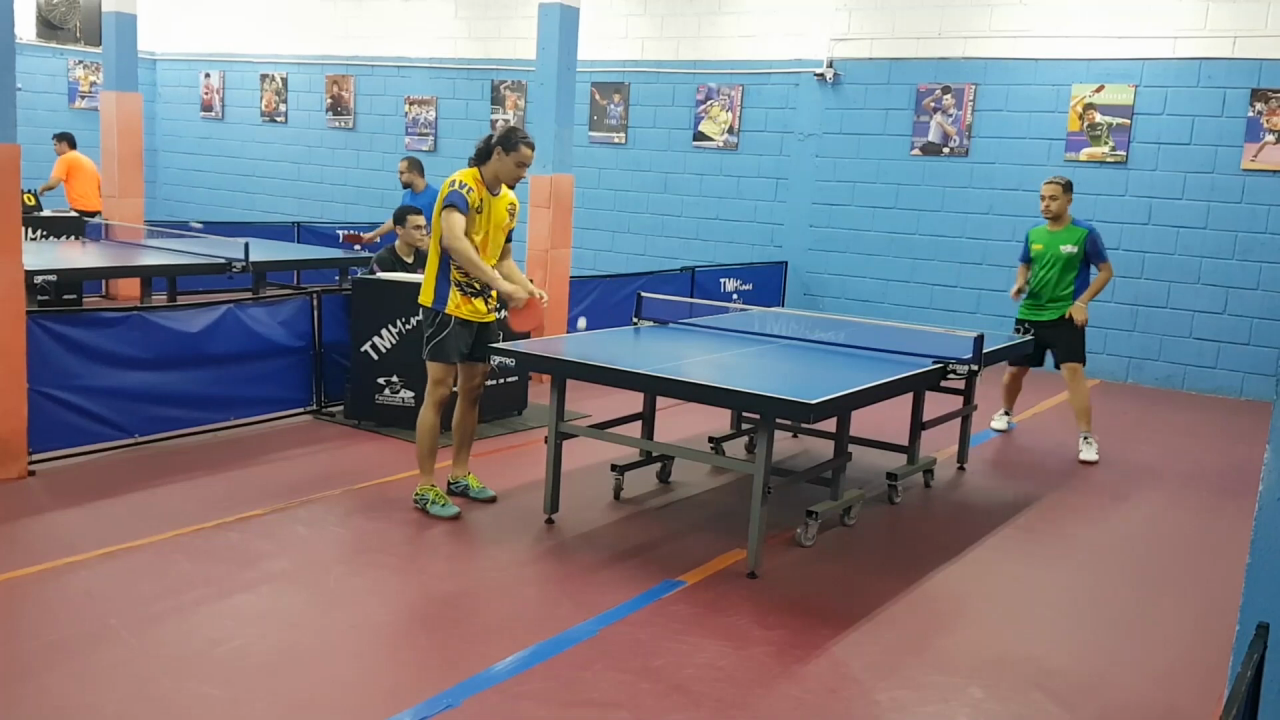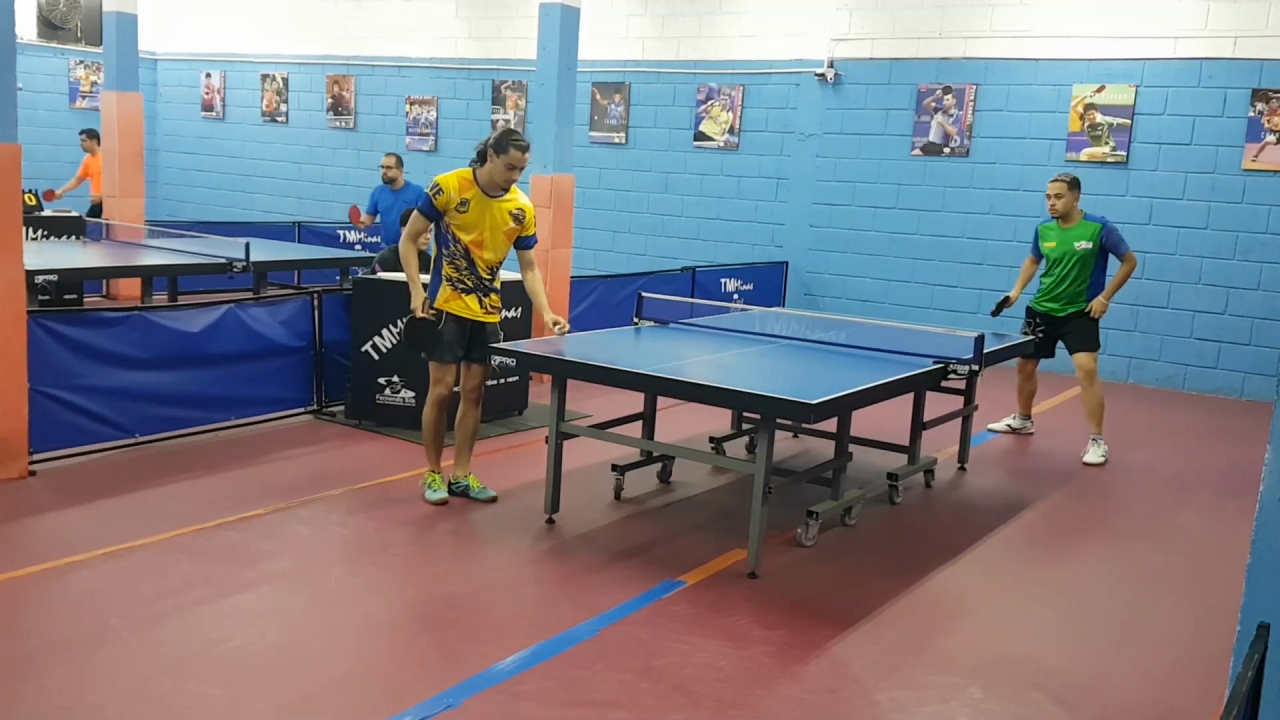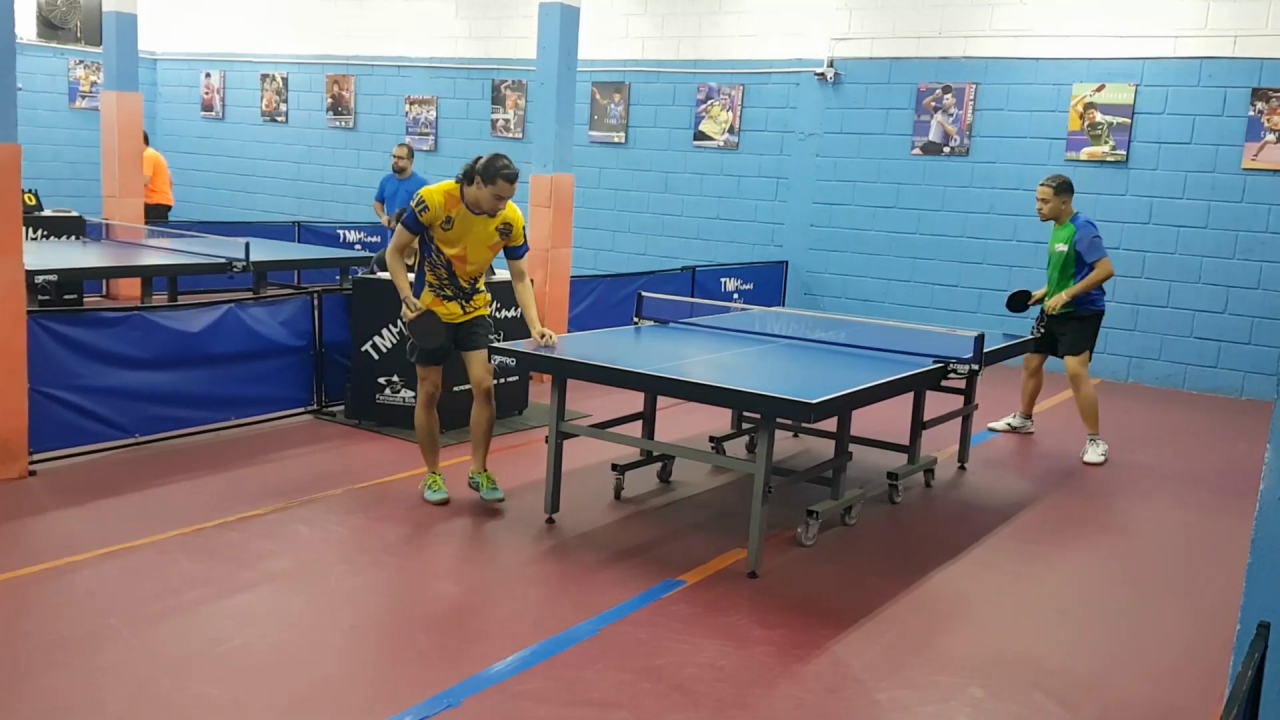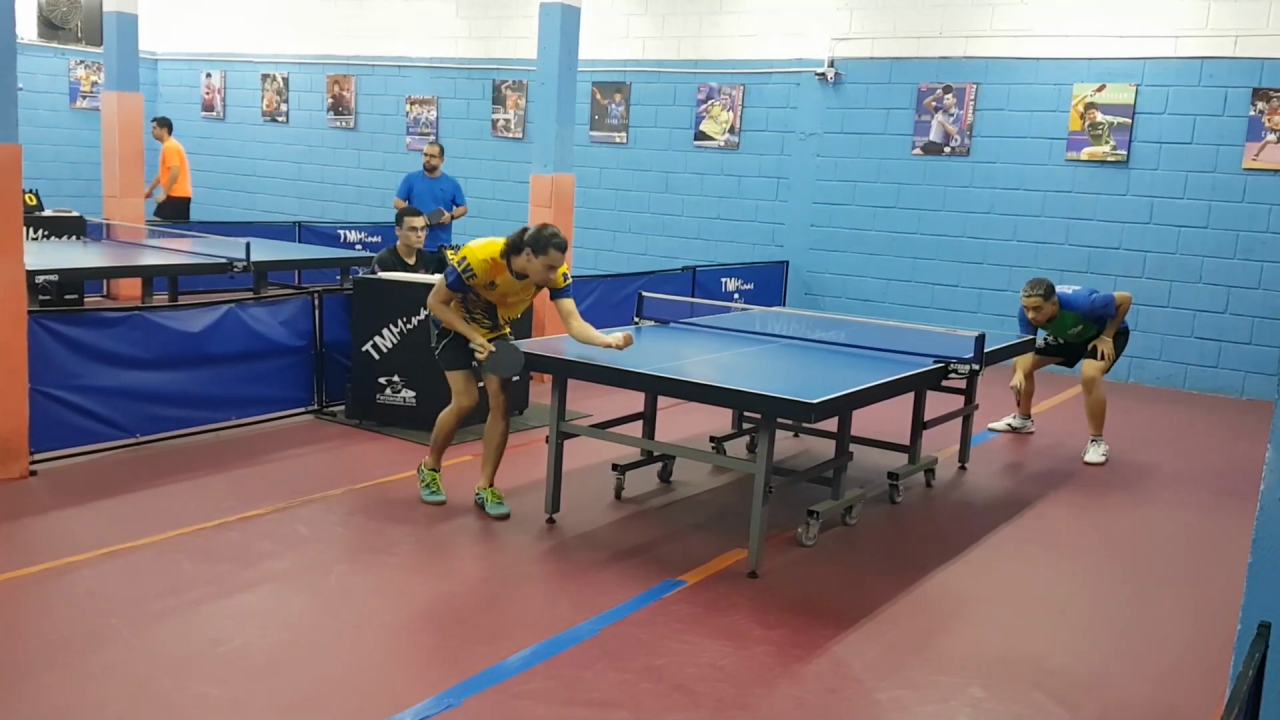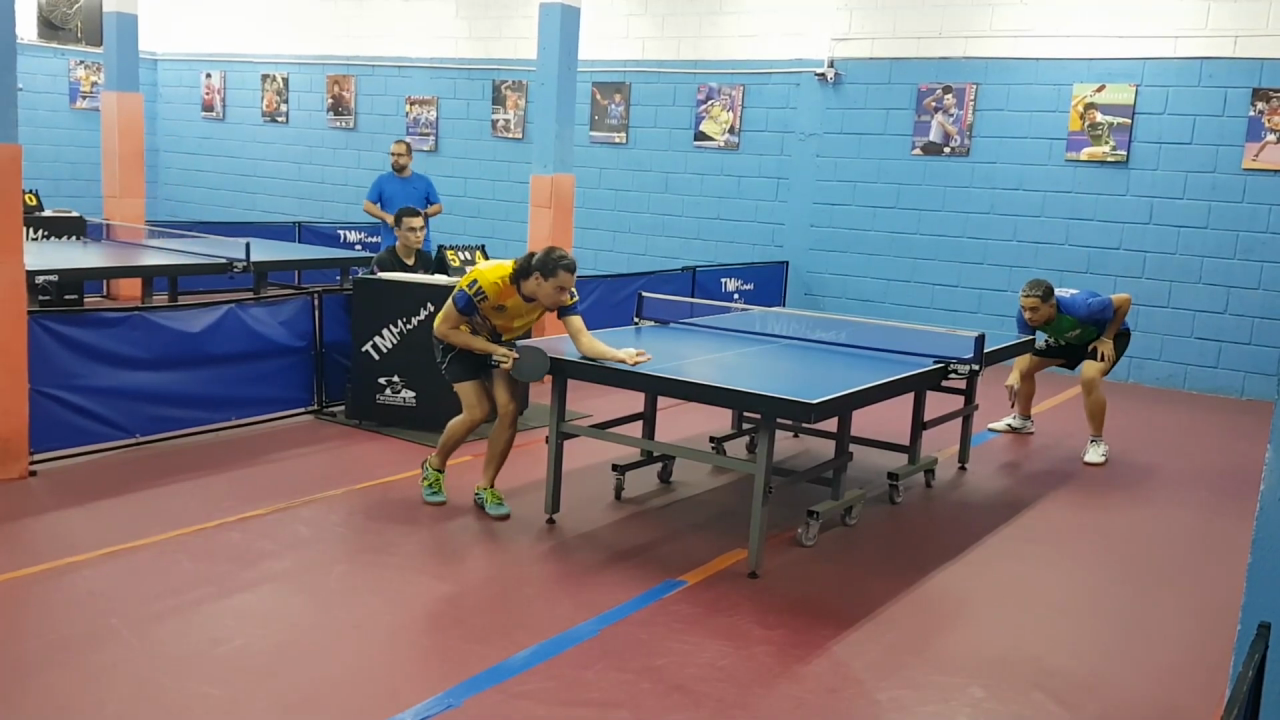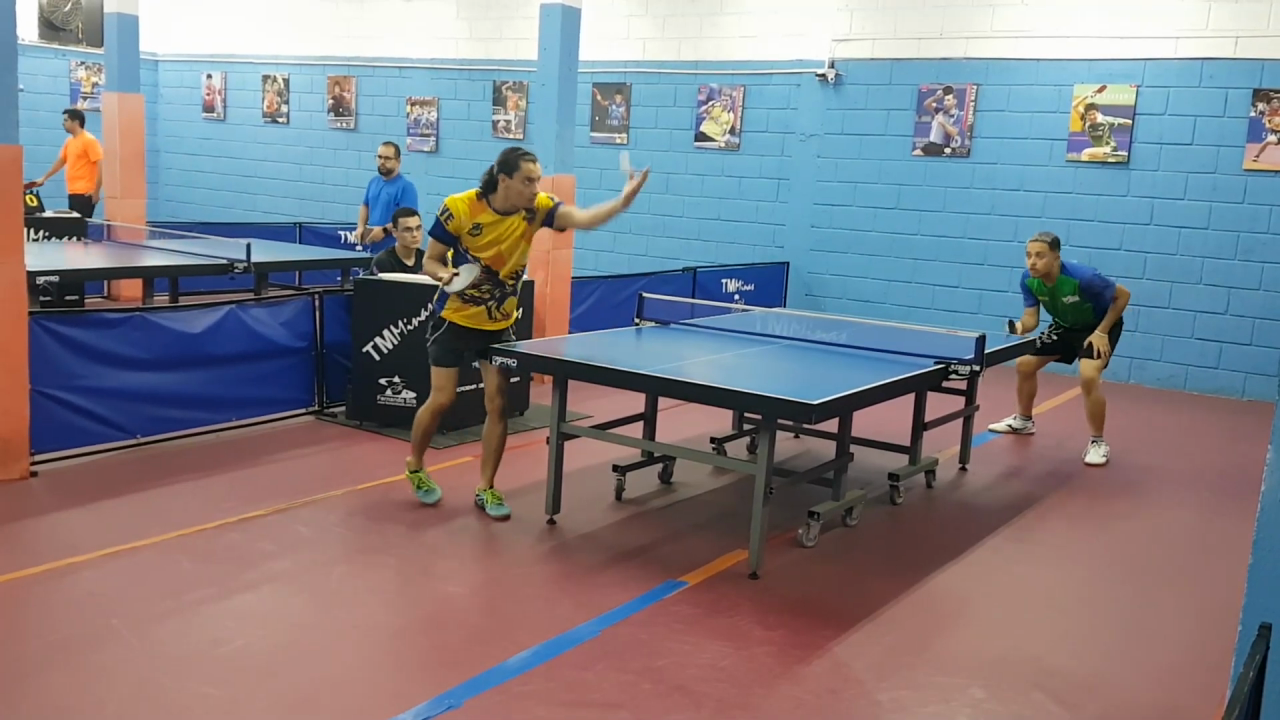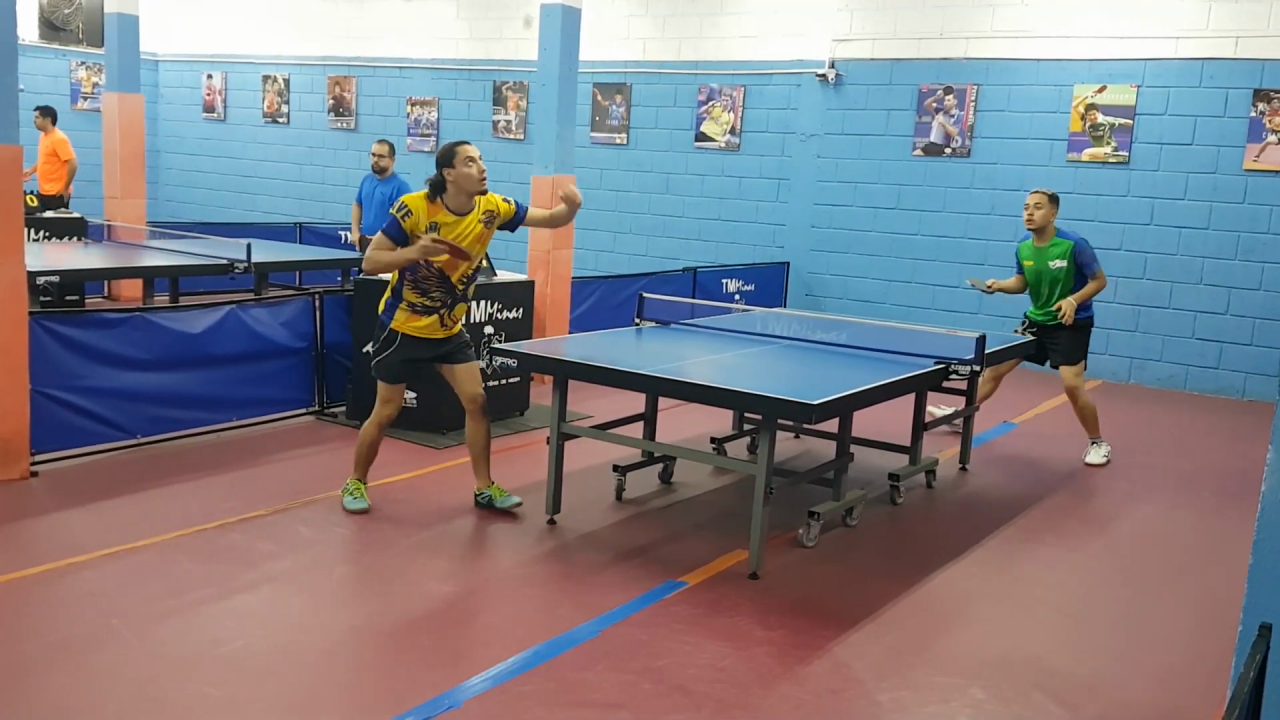
dt=0.7s
person 1, frame 1
left shoulder: (510, 202)
right shoulder: (461, 186)
right elbow: (452, 241)
left wrist: (525, 287)
right wrist: (499, 285)
left hip: (482, 311)
right hip: (447, 304)
left knee: (472, 391)
right knee: (439, 392)
left ankle: (459, 475)
right ankle: (425, 487)
person 1, frame 2
left shoulder: (522, 208)
right shoulder: (447, 187)
left elbow: (529, 268)
right elbow: (408, 239)
left wrist: (547, 313)
right wrist: (416, 289)
left hip: (487, 312)
right hip: (445, 306)
left knee: (474, 393)
right knee: (441, 390)
left ankle: (461, 475)
right ankle: (433, 473)
person 1, frame 3
left shoulder: (511, 219)
right shoulder: (433, 199)
left elbow: (520, 278)
right elbow: (394, 251)
left wrist: (534, 325)
right wrist: (408, 298)
left hip: (475, 312)
right hip: (429, 312)
left knee: (484, 387)
right knee: (429, 392)
left ankle: (479, 472)
right ankle: (432, 474)
person 1, frame 4
left shoulder: (554, 271)
right shoulder: (478, 258)
left elbow: (573, 322)
right elbow: (436, 302)
left wrist: (607, 340)
right wrist: (473, 337)
left hip: (496, 330)
right hip: (456, 326)
left knee: (501, 401)
right knee: (465, 401)
left ankle: (486, 487)
right ankle: (429, 467)
person 1, frame 5
left shoulder: (562, 291)
right shoulder: (487, 281)
left elbow: (583, 339)
right elbow: (443, 329)
left wrist: (619, 355)
right wrist: (493, 350)
left hip: (499, 344)
right hip: (458, 341)
left knee: (509, 410)
right knee: (477, 412)
left ankle: (486, 488)
right ankle: (433, 467)
person 1, frame 6
left shoulder: (538, 207)
right shoulder: (457, 208)
left elbow: (583, 219)
right elbow: (430, 261)
left wrist: (623, 201)
right wrist: (444, 274)
left hip: (499, 324)
right hip: (453, 319)
left knee: (497, 405)
right knee: (441, 399)
left ankle: (486, 489)
right ankle: (415, 467)
person 1, frame 7
left shoulder: (492, 209)
right shoulder: (413, 207)
left elbow: (551, 220)
right elbow: (370, 264)
left wrist: (570, 207)
right wrist: (412, 253)
left hip: (450, 328)
right hip: (401, 328)
left knee: (477, 402)
right knee: (386, 412)
left ankle: (484, 487)
right ankle: (356, 483)
person 2, frame 1
left shoulder: (1085, 234)
right shoulder: (1033, 234)
left elbow: (1105, 271)
left wrist: (1082, 303)
right wrist: (1018, 286)
left hip: (1066, 317)
right hip: (1030, 315)
left knee: (1073, 371)
right knee: (1015, 370)
left ankle: (1087, 438)
right ankle: (1006, 412)
person 2, frame 2
left shoulder: (1100, 228)
right shoulder: (1043, 229)
left elbow: (1129, 261)
left wrist: (1104, 297)
right wrist: (1017, 290)
left hip: (1081, 312)
right hip: (1041, 310)
left knee: (1086, 369)
right knee: (1025, 366)
left ankle: (1097, 441)
right ankle: (1023, 420)
person 2, frame 3
left shoulder: (1082, 230)
right shoulder: (1052, 228)
left elbow: (1106, 269)
left wrist: (1066, 296)
right wrist: (1047, 289)
left hip: (1083, 313)
right hip: (1052, 311)
left knee: (1076, 373)
right knee: (1031, 363)
left ankle: (1095, 441)
right ankle: (1023, 419)
person 2, frame 4
left shoulder: (1081, 303)
right shoulder: (1028, 313)
left elbow: (1125, 299)
left wrist: (1106, 337)
right wrist: (1019, 375)
left hip: (1108, 333)
right hip: (1070, 337)
left knee: (1090, 375)
right knee: (1023, 366)
left ankle: (1097, 441)
right ankle: (1023, 419)
person 2, frame 5
left shoulder: (1079, 309)
right shoulder: (1026, 314)
left elbow: (1125, 300)
left wrist: (1107, 338)
right wrist: (1015, 374)
left hip: (1109, 334)
right hip: (1069, 337)
left knee: (1090, 377)
right knee: (1024, 368)
left ankle: (1097, 442)
right ankle: (1023, 420)
person 2, frame 6
left shoulder: (1083, 277)
right shoulder: (1029, 280)
left elbow: (1123, 295)
right elbow: (1031, 318)
left wrist: (1101, 332)
right wrist: (1021, 327)
left hip: (1100, 326)
right hip: (1065, 325)
left knee: (1088, 376)
right knee: (1024, 364)
left ankle: (1098, 442)
right ankle: (1024, 420)
person 2, frame 7
left shoulder: (1075, 245)
right shoulder: (1023, 248)
left elbow: (1099, 280)
left wrist: (1074, 300)
right wrist: (997, 285)
left hip: (1071, 324)
right hip: (1036, 321)
left knee: (1072, 384)
right knee: (996, 368)
left ankle: (1098, 443)
